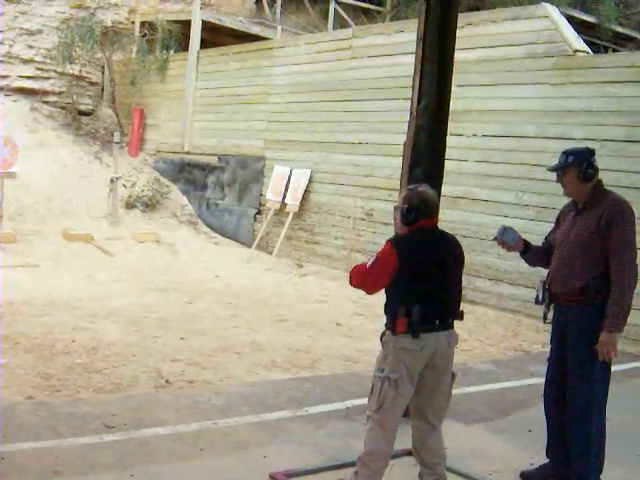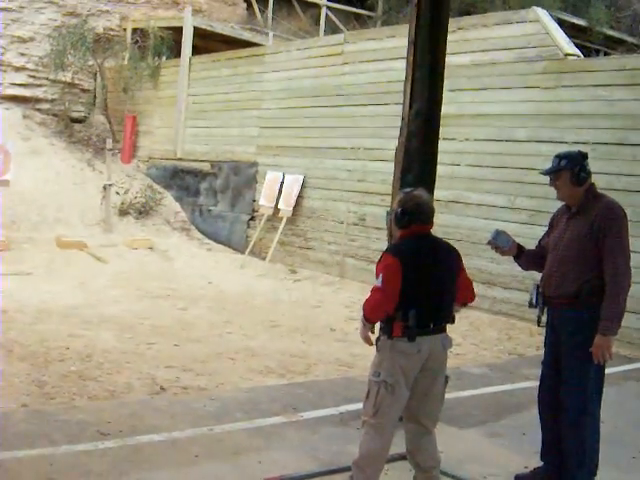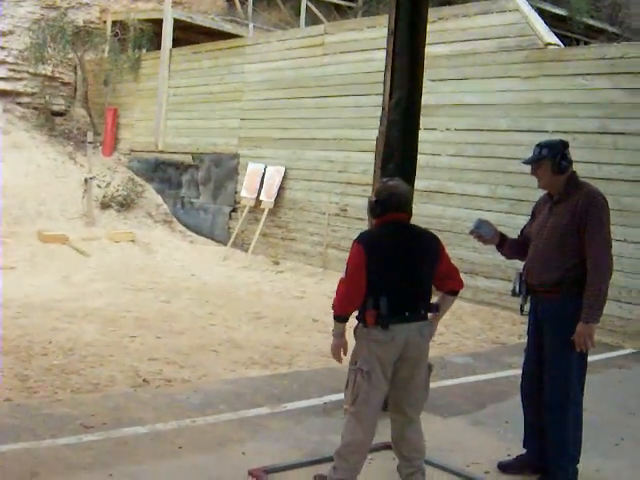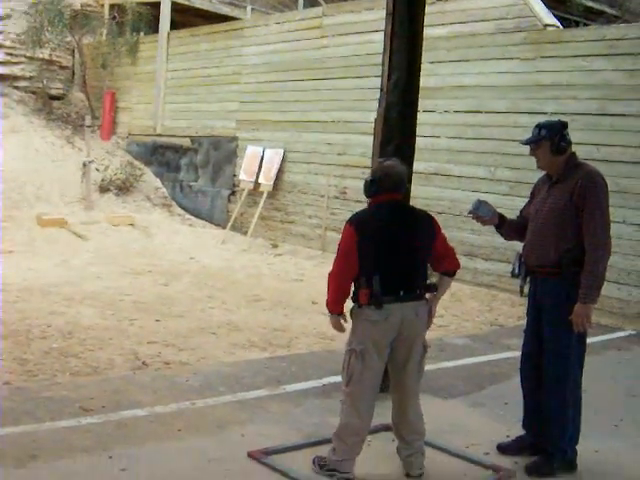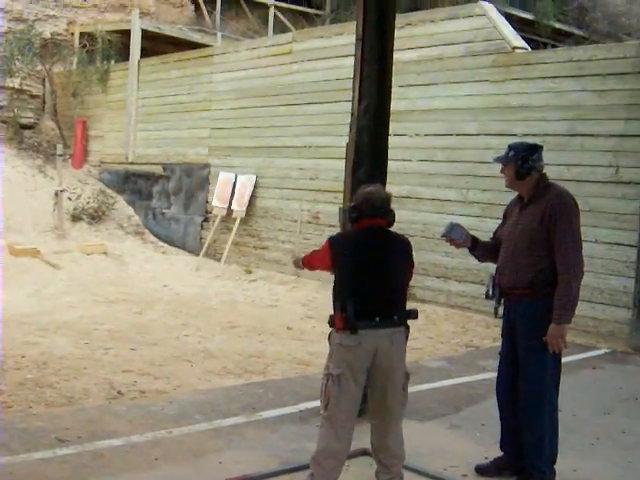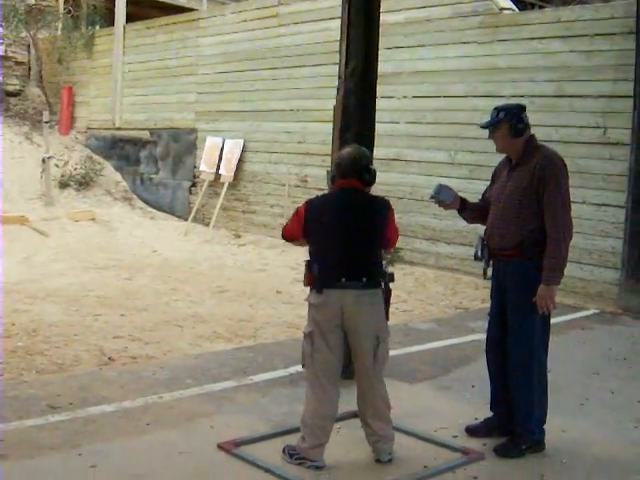
dt=0.5s
person 1, frame 1
right shoulder: (568, 211)
right elbow: (549, 255)
left wrist: (612, 328)
right wrist: (523, 248)
left hip: (591, 315)
right hip: (563, 311)
left knee: (585, 399)
right knee: (555, 393)
person 1, frame 2
left shoulder: (607, 212)
right shoulder: (562, 214)
left elbow: (618, 277)
right elbow: (543, 260)
left wrist: (607, 331)
right wrist: (517, 252)
left hip: (585, 317)
right hip: (556, 315)
left knee: (579, 402)
right knee: (550, 396)
person 1, frame 3
left shoulder: (588, 200)
right shoulder: (544, 203)
left elbow: (599, 264)
right elbow: (525, 248)
left wrist: (589, 318)
right wrist: (499, 241)
left hip: (567, 306)
right hip: (540, 303)
left knee: (562, 390)
right knee: (532, 385)
person 1, frame 4
left shoulder: (587, 181)
right shoulder: (543, 184)
left elbow: (598, 246)
right elbow: (525, 230)
left wrist: (586, 298)
right wrist: (498, 222)
left hip: (566, 287)
right hip: (539, 284)
left knee: (561, 371)
right knee: (532, 366)
right ankle: (535, 436)
person 1, frame 5
left shoulder: (558, 202)
right shoulder: (516, 205)
left elbow: (570, 266)
right elbow: (498, 251)
left wrist: (560, 320)
right wrist: (471, 243)
left hip: (540, 308)
right hip: (513, 305)
left knee: (537, 391)
right knee: (508, 386)
person 1, frame 6
left shoulder: (546, 163)
right shoulder: (504, 167)
left elbow: (559, 227)
right elbow: (487, 213)
left wrist: (550, 280)
right wrist: (459, 205)
left hip: (529, 269)
right hip: (502, 267)
left knee: (526, 352)
right knee: (498, 347)
left ankle: (530, 432)
right ankle: (503, 417)
person 2, frame 1
left shoulder: (398, 247)
right shoulder: (452, 246)
left elbow: (364, 279)
left wrist: (368, 267)
left hip: (407, 340)
right hip: (443, 338)
left knee: (383, 415)
right knee: (430, 415)
person 2, frame 2
left shoulder: (397, 254)
right shoulder: (449, 253)
left elbow: (381, 302)
right elbow: (465, 295)
left wrist: (366, 321)
left hip: (401, 344)
right hip: (437, 342)
left knee: (379, 420)
right knee: (423, 419)
person 2, frame 3
left shoulder: (367, 241)
right shoulder: (429, 241)
left elbow: (349, 292)
right elbow: (452, 284)
left wrist: (338, 331)
right wrist: (434, 319)
left hip: (378, 333)
right hip: (417, 332)
left knee: (361, 410)
right knee: (409, 409)
person 2, frame 4
left shoulder: (360, 222)
right shoulder: (424, 221)
left elbow: (342, 271)
right elbow: (449, 266)
left wrist: (334, 310)
right wrist: (432, 299)
left hip: (375, 313)
right hip: (415, 311)
left knee: (359, 391)
right knee: (408, 389)
person 2, frame 5
left shoulder: (340, 244)
right shoulder: (402, 246)
left elbow: (316, 260)
left wrist: (300, 261)
left hip: (352, 337)
right hip: (392, 336)
left knee: (338, 415)
right knee: (389, 413)
person 2, frame 6
left shoulder: (314, 207)
right shoulder: (380, 208)
left elbow: (291, 234)
left hip: (324, 297)
right hip: (366, 298)
left knee: (321, 377)
right knee: (371, 375)
left ankle: (311, 450)
right ankle: (383, 446)
